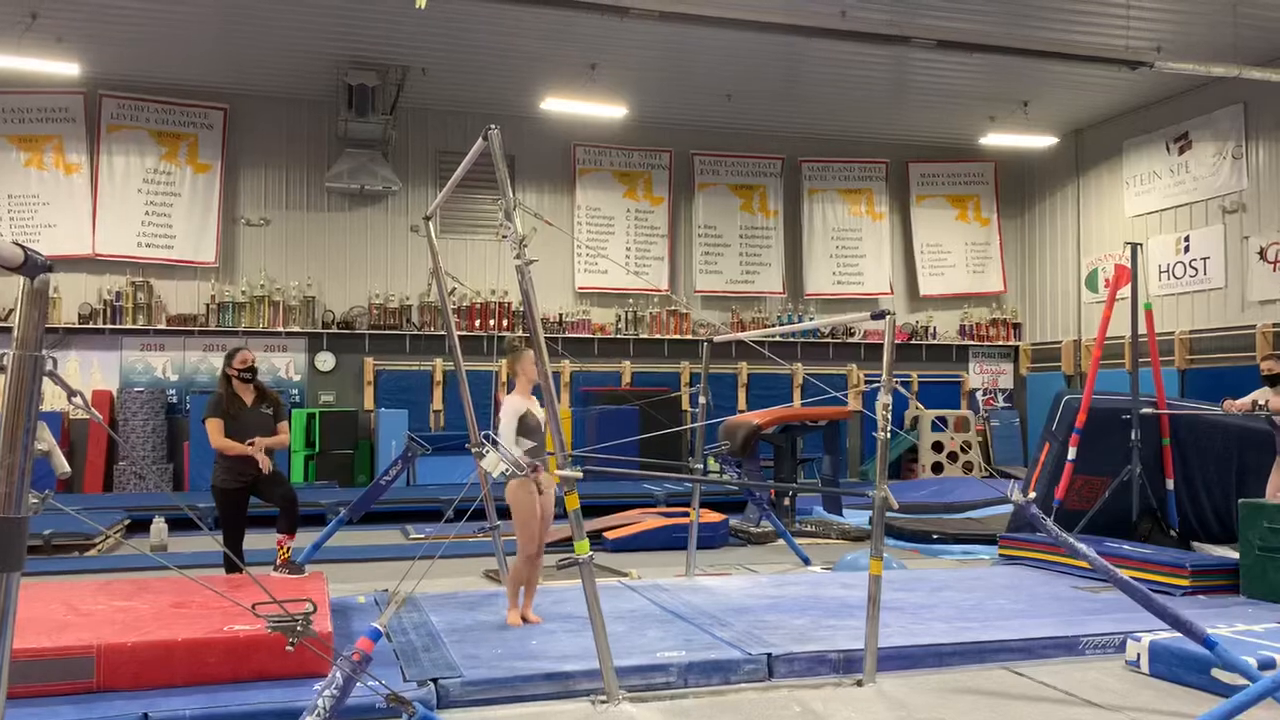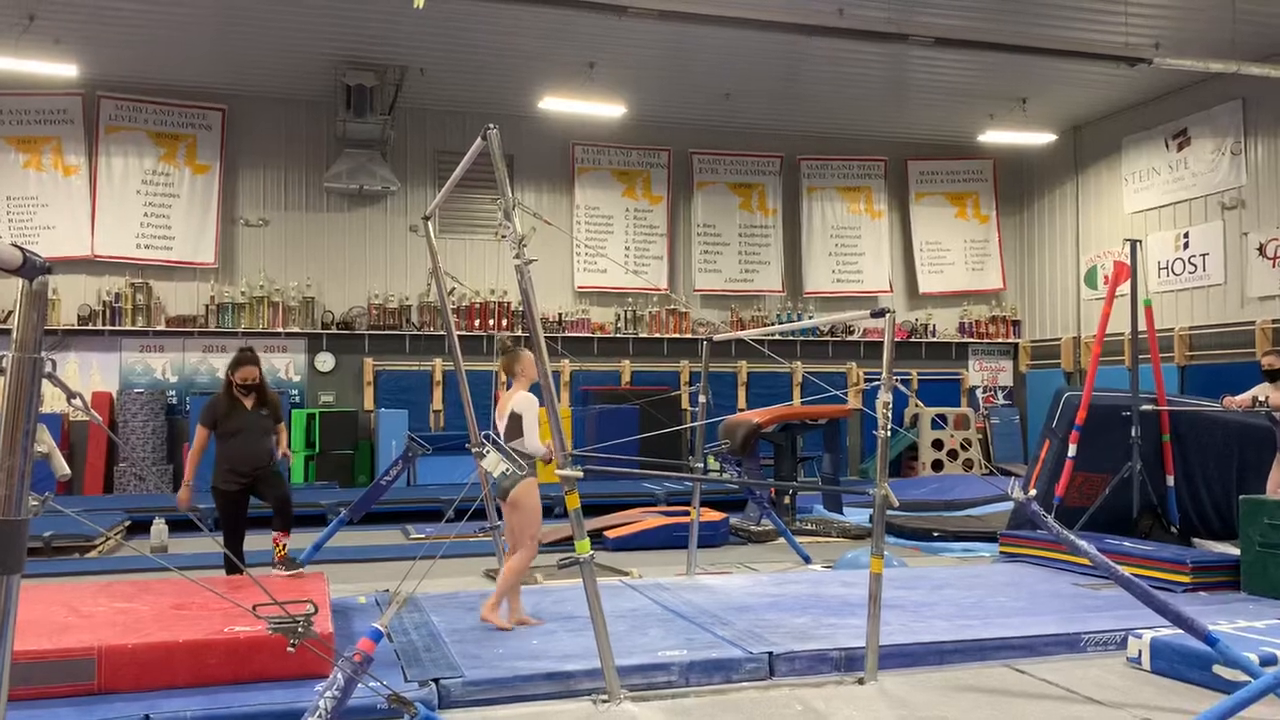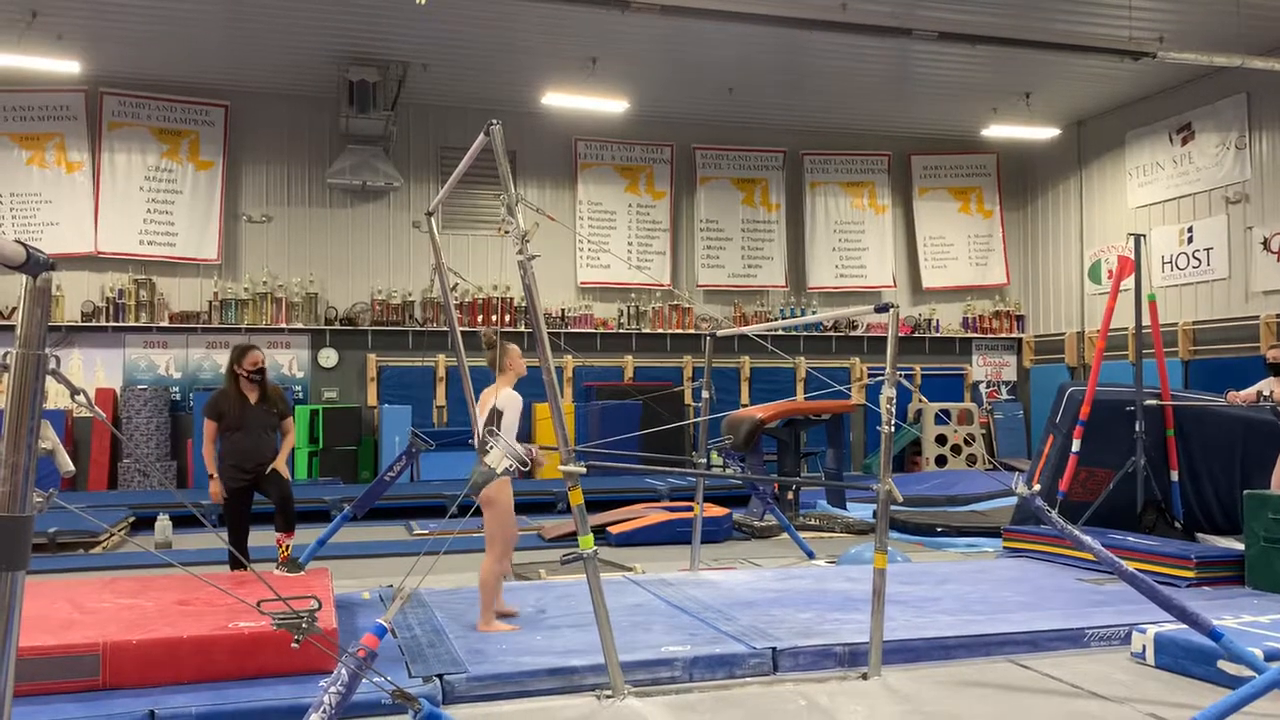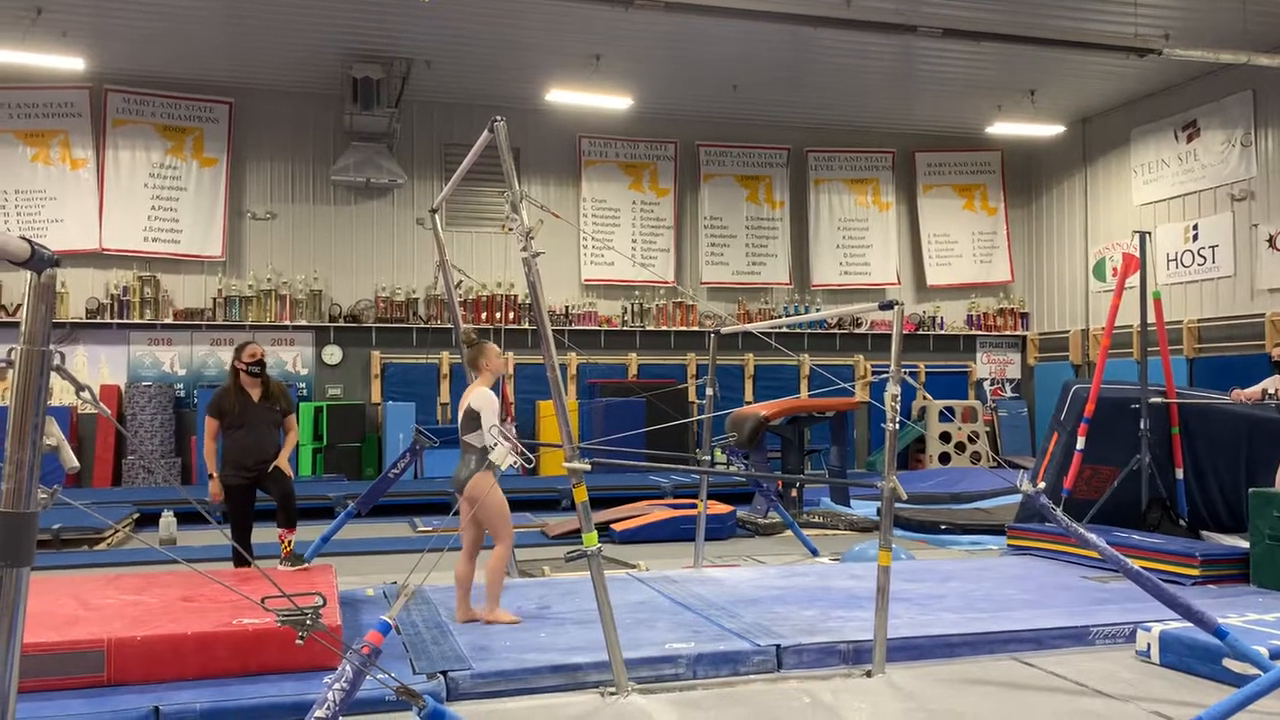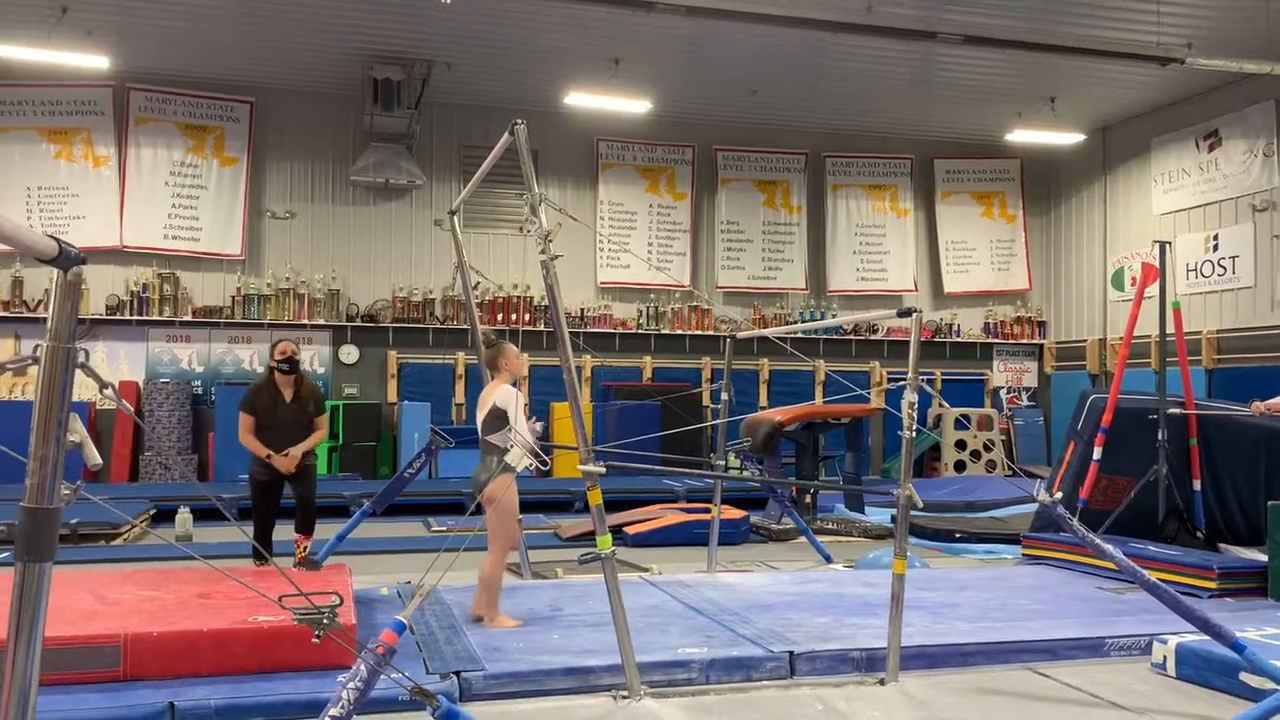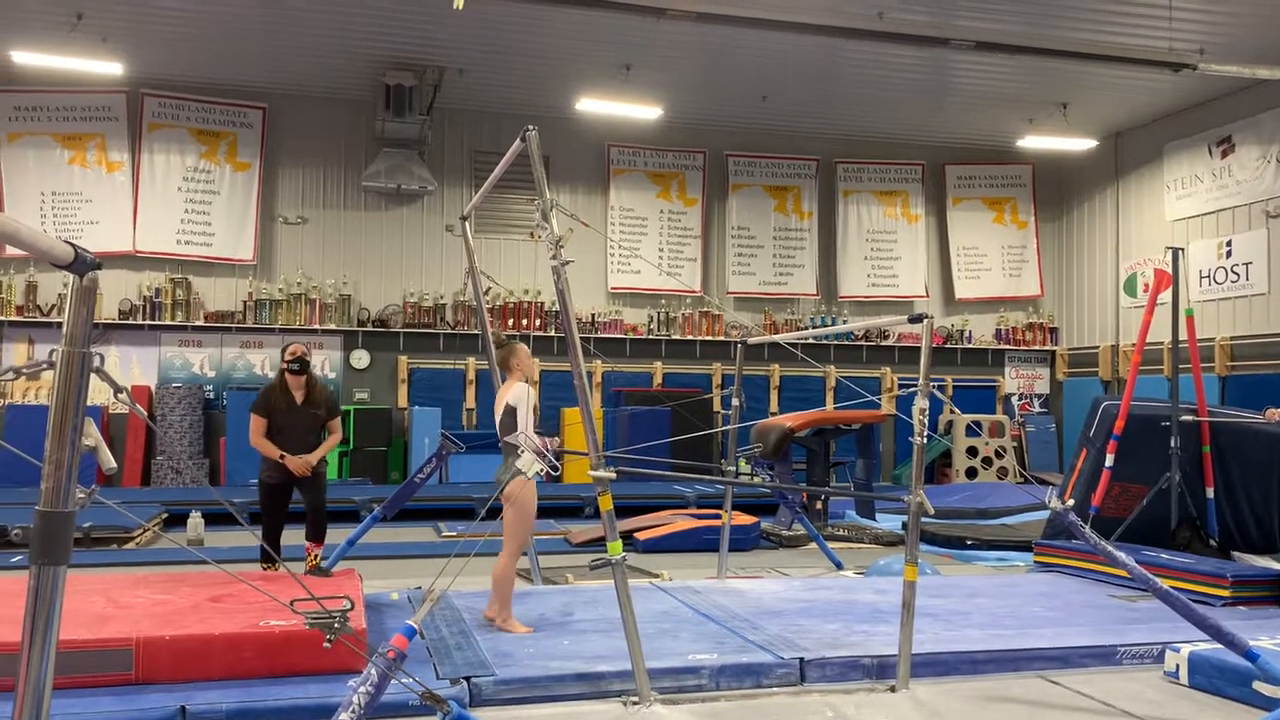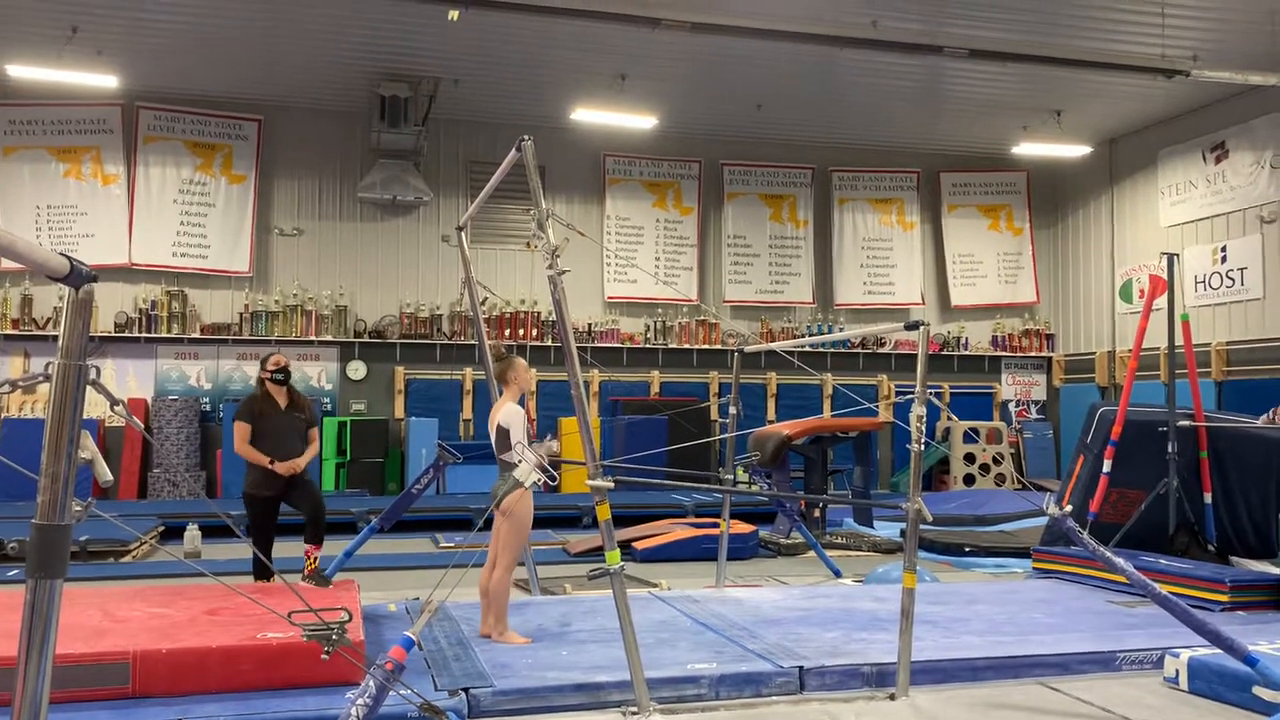
dt=0.5s
person 1, frame 1
left shoulder: (533, 401)
right shoulder: (512, 403)
right elbow: (507, 446)
right wrist: (536, 468)
left hip: (540, 480)
right hip: (522, 480)
left knee: (537, 549)
right knee: (528, 551)
left ankle: (527, 607)
right ankle: (513, 606)
person 1, frame 2
left shoulder: (503, 402)
right shoulder: (527, 399)
right elbow: (532, 446)
left wrist: (544, 451)
right wrist: (549, 453)
left hip: (505, 478)
right hip: (521, 480)
left knee: (515, 551)
right knee: (527, 550)
left ankle: (515, 612)
right ankle: (491, 607)
person 1, frame 3
left shoulder: (486, 395)
right shoulder: (512, 398)
right elbow: (507, 446)
left wrist: (520, 450)
right wrist: (528, 453)
left hip: (481, 473)
right hip: (495, 478)
left knee: (508, 541)
right knee: (498, 551)
left ankle: (494, 601)
right ankle: (487, 620)
person 1, frame 4
left shoulder: (470, 394)
right shoulder: (486, 396)
right elbow: (494, 445)
left wrist: (503, 438)
right wrist: (510, 449)
left hip: (465, 474)
right hip: (479, 475)
left knee: (470, 547)
right knee: (505, 540)
left ankle: (464, 609)
right ankle: (493, 608)
person 1, frame 5
left shoulder: (486, 393)
right shoulder: (510, 393)
right elbow: (525, 441)
left wrist: (528, 431)
right wrist: (532, 432)
left hip: (485, 473)
right hip: (498, 476)
left knee: (501, 546)
right knee: (499, 550)
left ankle: (481, 604)
right ankle: (492, 614)
person 1, frame 6
left shoulder: (504, 393)
right shoulder: (523, 391)
right elbow: (526, 439)
left wrist: (541, 444)
right wrist: (546, 444)
left hip: (510, 473)
right hip: (519, 476)
left knee: (512, 548)
right knee: (512, 550)
left ankle: (495, 607)
right ankle: (505, 616)
person 1, frame 7
left shoulder: (498, 409)
right shoulder: (515, 412)
right elbow: (522, 460)
left wrist: (537, 451)
right wrist: (541, 455)
left hip: (503, 487)
right hip: (516, 490)
left knee: (494, 562)
right knee: (506, 565)
left ankle: (488, 623)
right ankle: (501, 630)
person 2, frame 1
left shoulder: (271, 400)
right shoulder: (219, 402)
left elbow: (284, 437)
right elbow: (217, 441)
left wrist: (266, 442)
right wrist: (252, 451)
left hip: (264, 473)
right hip: (229, 478)
left knee: (289, 498)
right knee: (233, 537)
left ankle: (283, 562)
person 2, frame 2
left shoulder: (270, 400)
right shoulder: (217, 405)
left elbow: (281, 430)
right elbow: (197, 447)
left wrist: (283, 446)
right wrist: (187, 484)
left hip: (264, 471)
right hip: (228, 480)
left knee: (283, 498)
right knee: (233, 539)
left ankle: (281, 558)
person 2, frame 3
left shoulder: (275, 396)
right shoulder: (221, 399)
left elbow: (289, 433)
right elbow: (209, 442)
left wrist: (281, 460)
right wrist: (214, 478)
left hip: (267, 468)
right hip: (233, 475)
left knee: (285, 497)
right knee: (237, 533)
left ankle: (284, 559)
person 2, frame 4
left shoulder: (278, 392)
right shoulder: (223, 397)
left elbow: (292, 430)
right elbow: (210, 440)
left wrist: (283, 457)
right wrist: (213, 477)
left hip: (270, 465)
right hip: (236, 473)
left knee: (287, 493)
right knee: (240, 530)
left ankle: (287, 555)
person 2, frame 5
left shoulder: (311, 391)
right shoulder: (256, 393)
left elbow: (321, 430)
right elbow: (245, 435)
left wrist: (300, 449)
right wrist: (272, 458)
left hip: (301, 461)
right hip: (265, 466)
left knee: (306, 500)
right knee: (263, 522)
left ankle: (301, 558)
right ankle: (262, 570)
person 2, frame 6
left shoulder: (323, 395)
right shoulder: (268, 395)
left elbow: (336, 434)
right elbow: (256, 438)
left wrist: (315, 456)
right wrist: (286, 458)
left hip: (311, 467)
right hip: (275, 470)
left knee: (318, 508)
right knee: (271, 527)
left ankle: (313, 565)
person 2, frame 7
left shoulder: (303, 404)
right shoulder: (251, 404)
left elbow: (314, 441)
right elbow: (241, 445)
left wrist: (302, 460)
right wrist: (274, 464)
left hip: (295, 479)
right hip: (260, 484)
left knee: (317, 508)
right knee: (262, 542)
left ankle: (311, 571)
